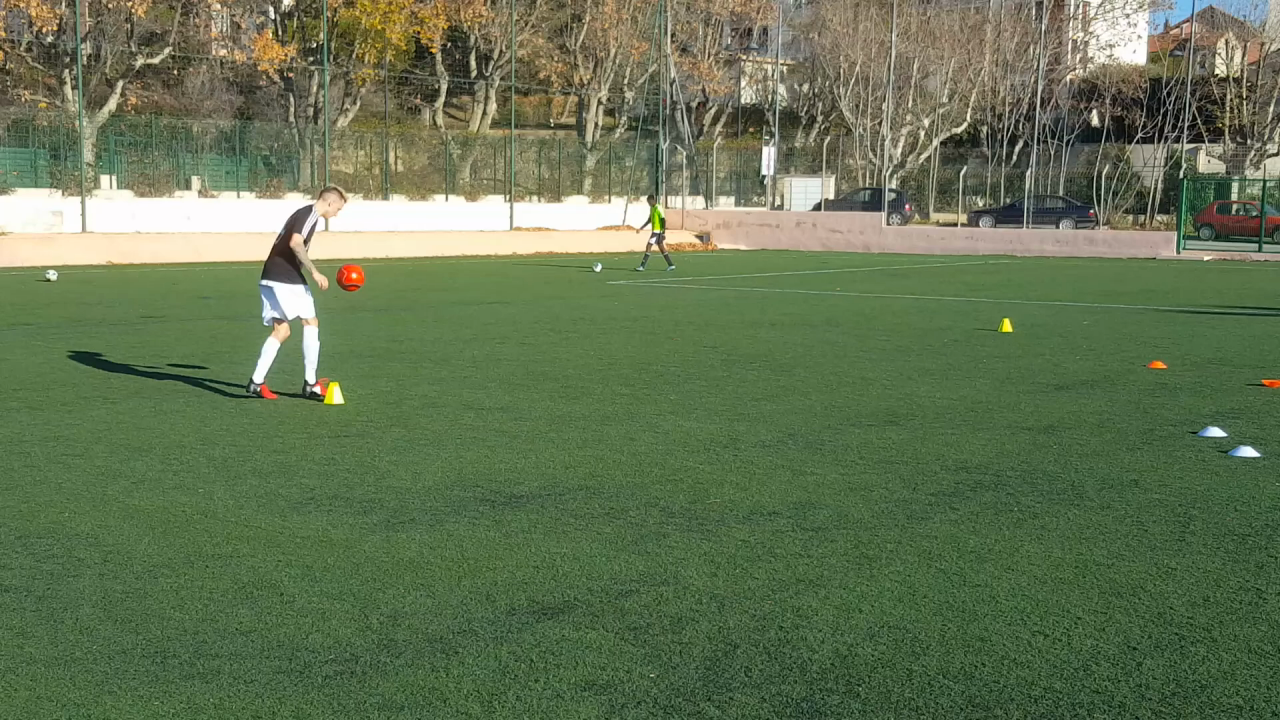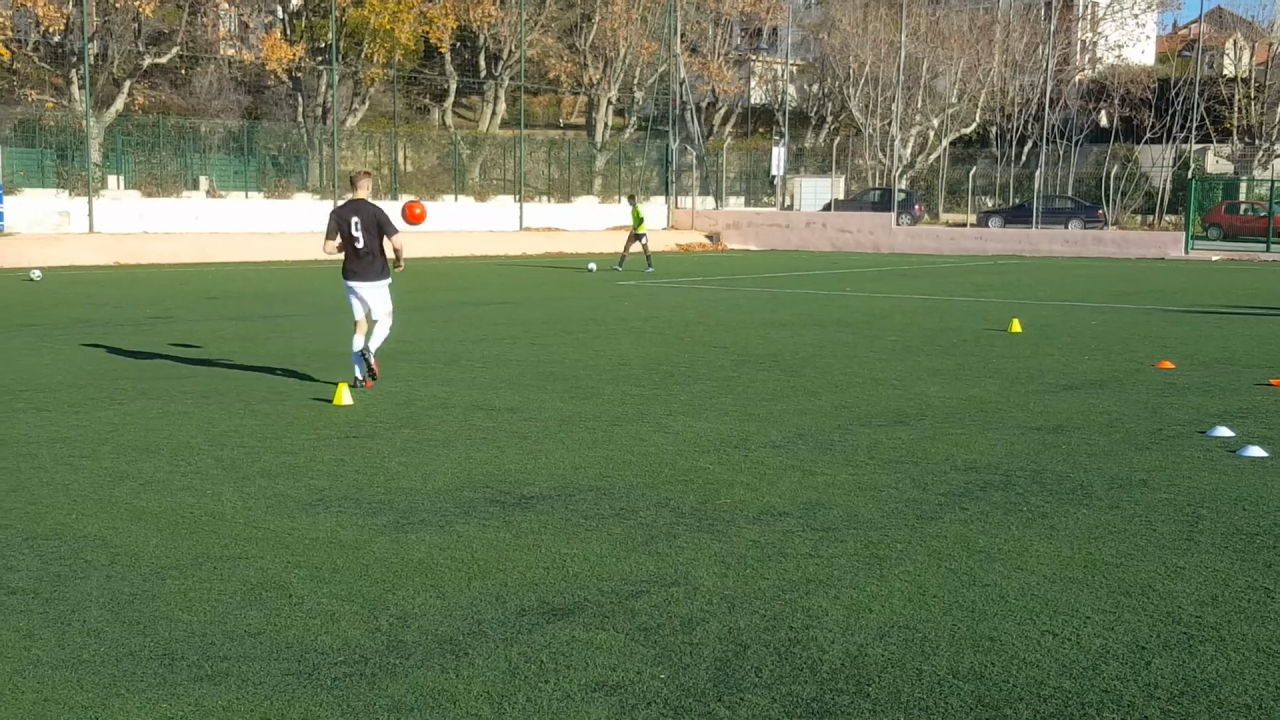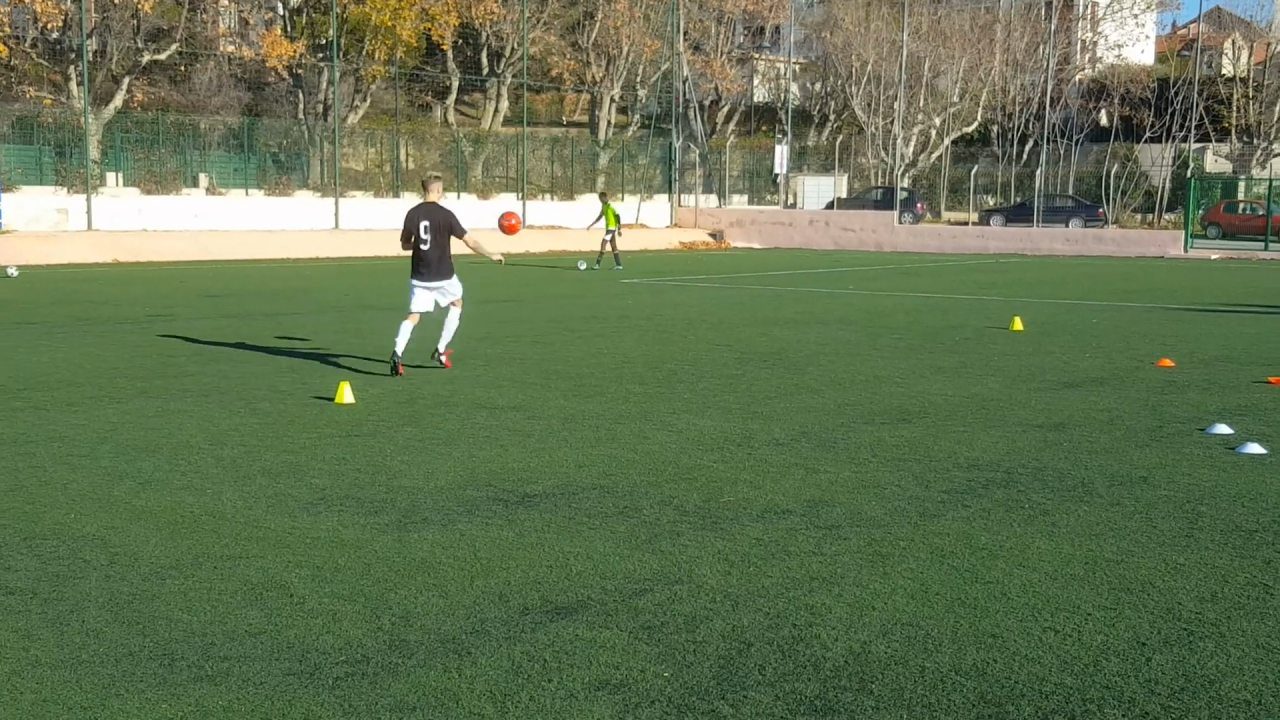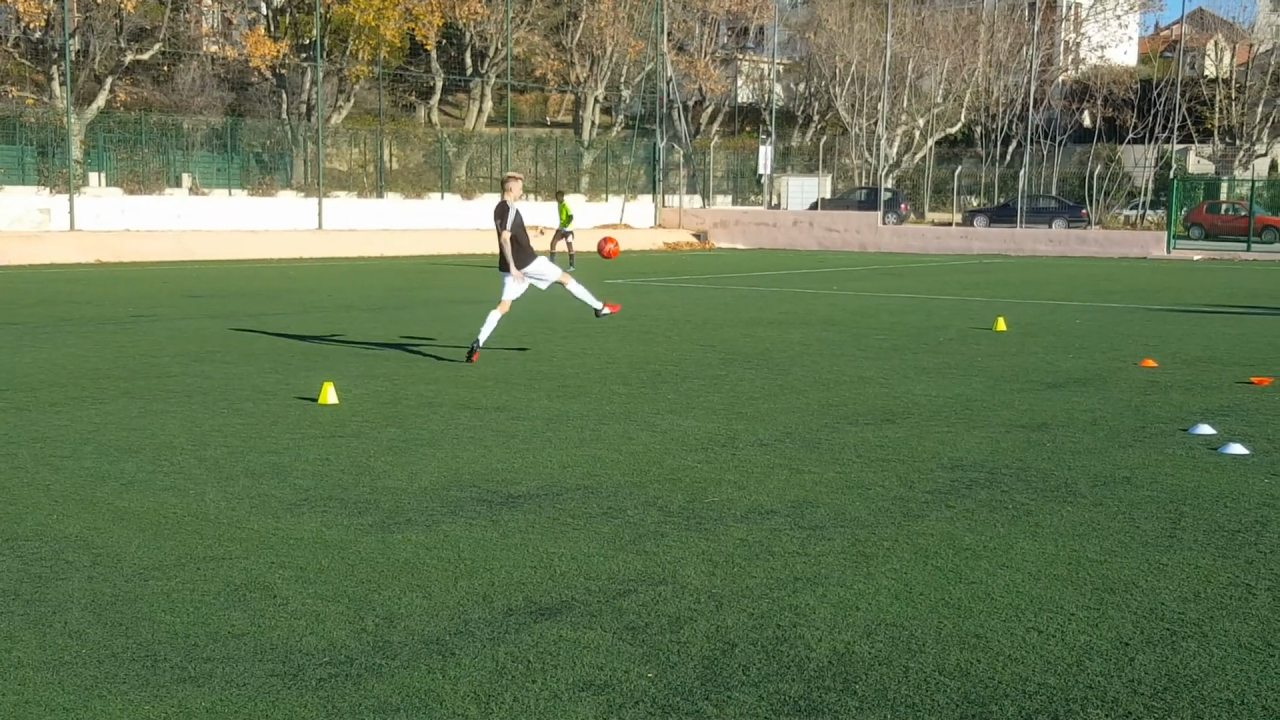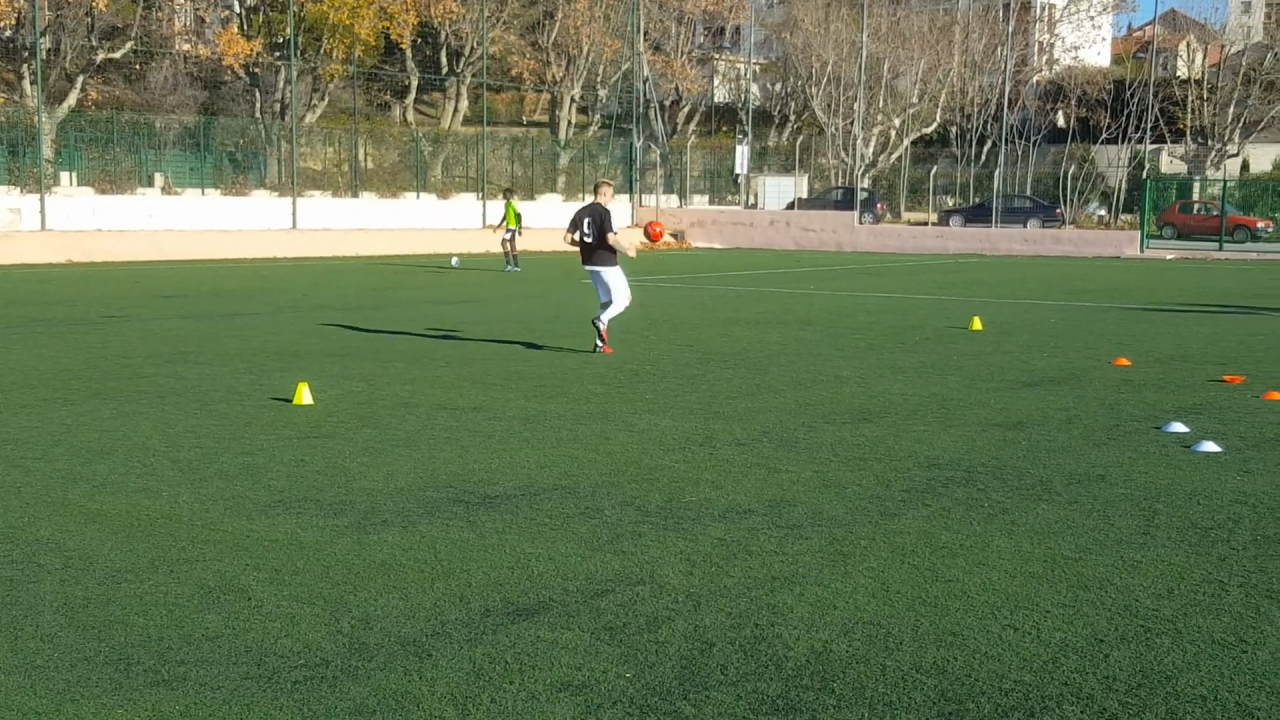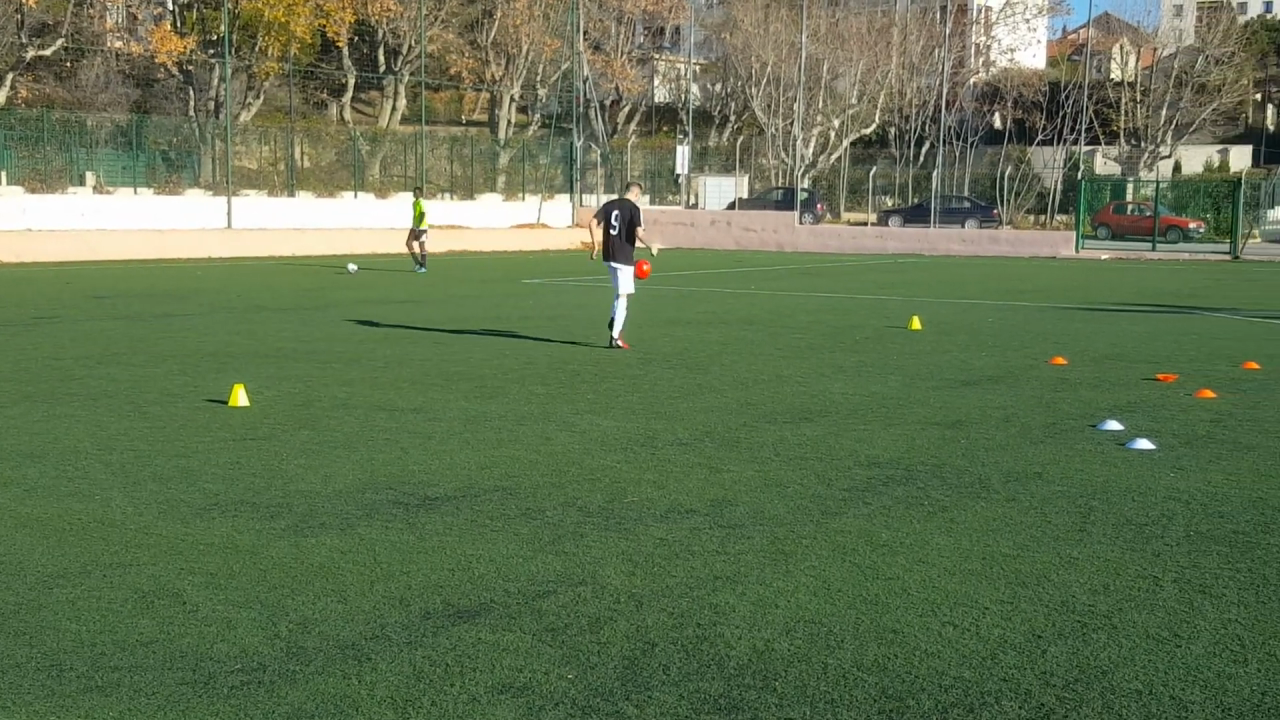
dt=0.5s
person 1, frame 1
left shoulder: (300, 215)
right shoulder: (311, 215)
left elbow: (277, 248)
right elbow: (295, 242)
right wrist: (314, 273)
left hip: (270, 278)
right hip: (286, 278)
left knee: (281, 332)
right knee: (311, 324)
left ankle: (256, 383)
right ankle: (311, 383)
person 1, frame 2
left shoulder: (338, 213)
right shoulder: (376, 212)
left elbow: (328, 249)
right elbow: (396, 243)
right wrist: (400, 261)
left hip: (351, 277)
right hip: (376, 276)
left knee: (360, 325)
right knee: (385, 321)
left ankle: (359, 376)
right ankle: (369, 351)
person 1, frame 3
left shoulder: (412, 214)
right shoulder: (445, 214)
left elbow: (404, 244)
right elbow: (470, 241)
right wrist: (492, 255)
left hip: (419, 277)
right hip: (442, 276)
left knee: (413, 317)
right knee: (457, 303)
left ankle: (397, 355)
right ankle: (441, 350)
person 1, frame 4
left shoulder: (499, 208)
right shoulder: (509, 209)
right elbow: (505, 239)
right wrist: (513, 267)
left hip: (509, 267)
right hip: (528, 262)
left knee: (503, 307)
right knee: (566, 278)
left ankle: (478, 343)
right ankle: (600, 307)
person 1, frame 5
left shoulder: (581, 212)
right shoulder: (604, 212)
left elbow: (567, 238)
right elbow: (612, 240)
right wrist: (627, 250)
left hip: (590, 264)
right hip: (608, 263)
left knee: (607, 303)
right knee: (625, 299)
left ankle: (599, 344)
right ankle: (602, 321)
person 1, frame 6
left shoulder: (609, 205)
right shoulder: (635, 209)
left elbow: (593, 223)
right elbow: (639, 234)
left wrist: (596, 247)
right wrist: (650, 247)
left hip: (609, 257)
right hip: (624, 258)
left knee: (620, 293)
right knee: (623, 297)
left ankle: (615, 320)
right ankle: (615, 337)
